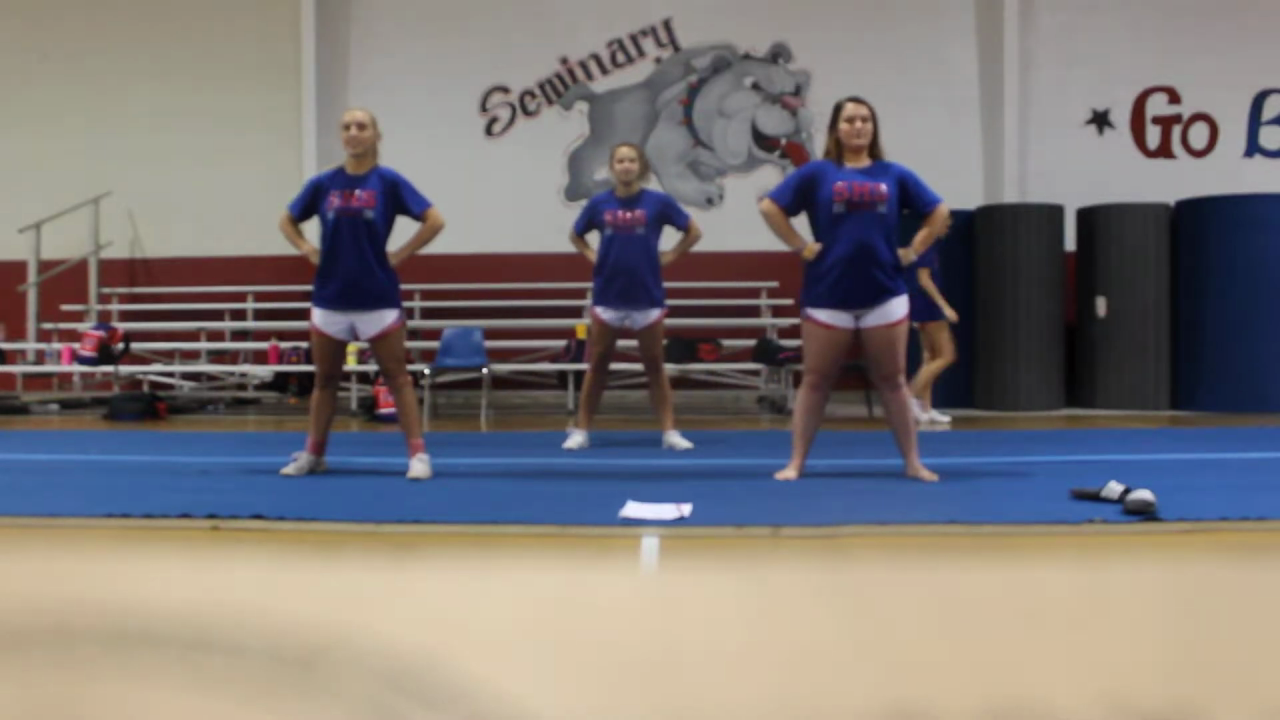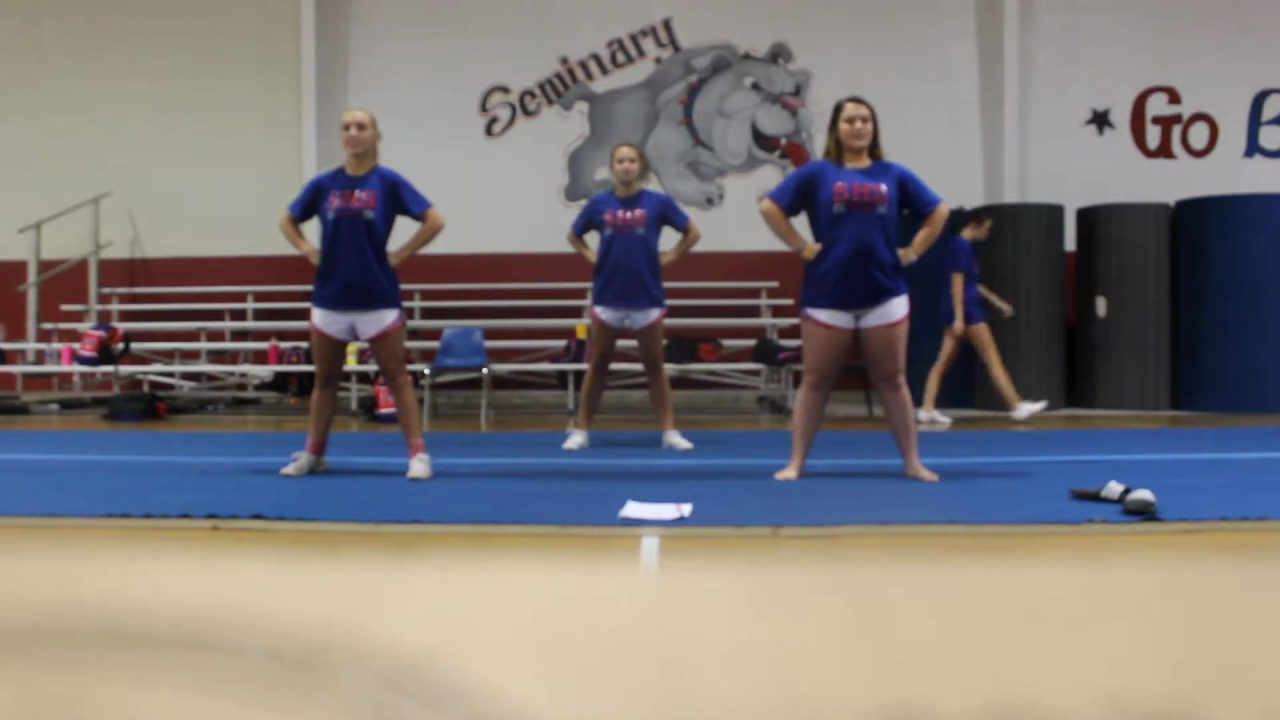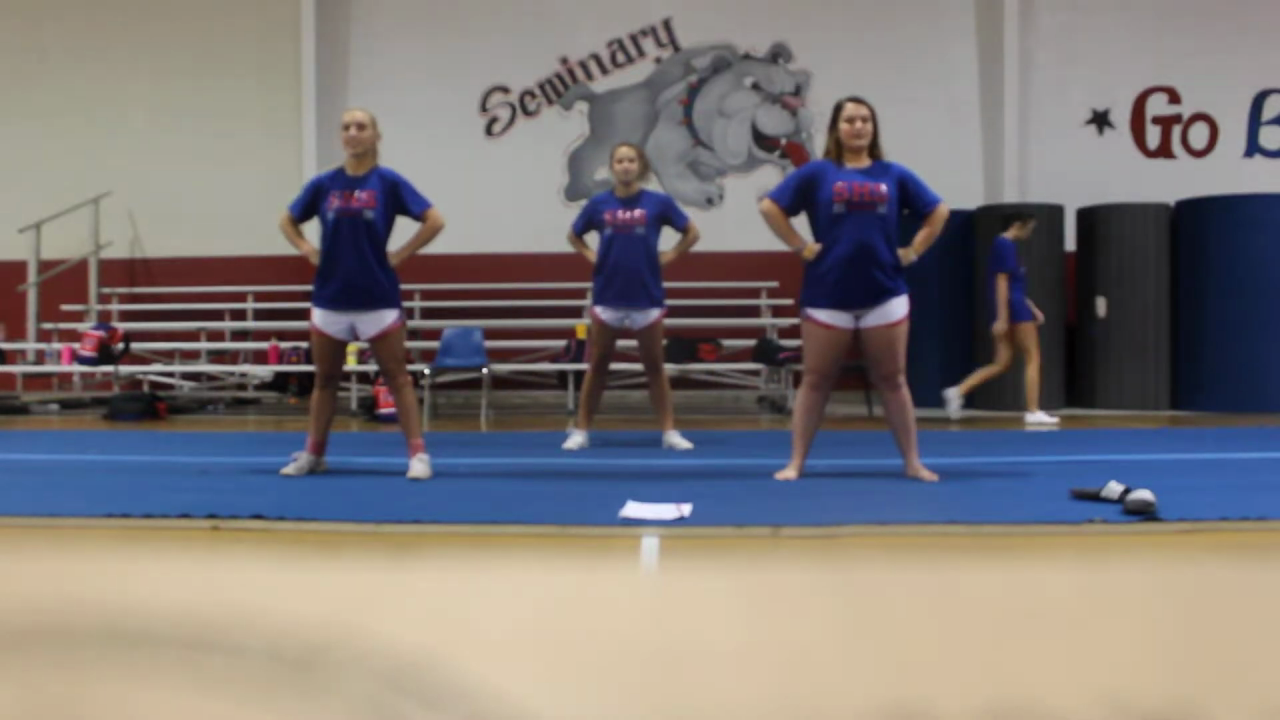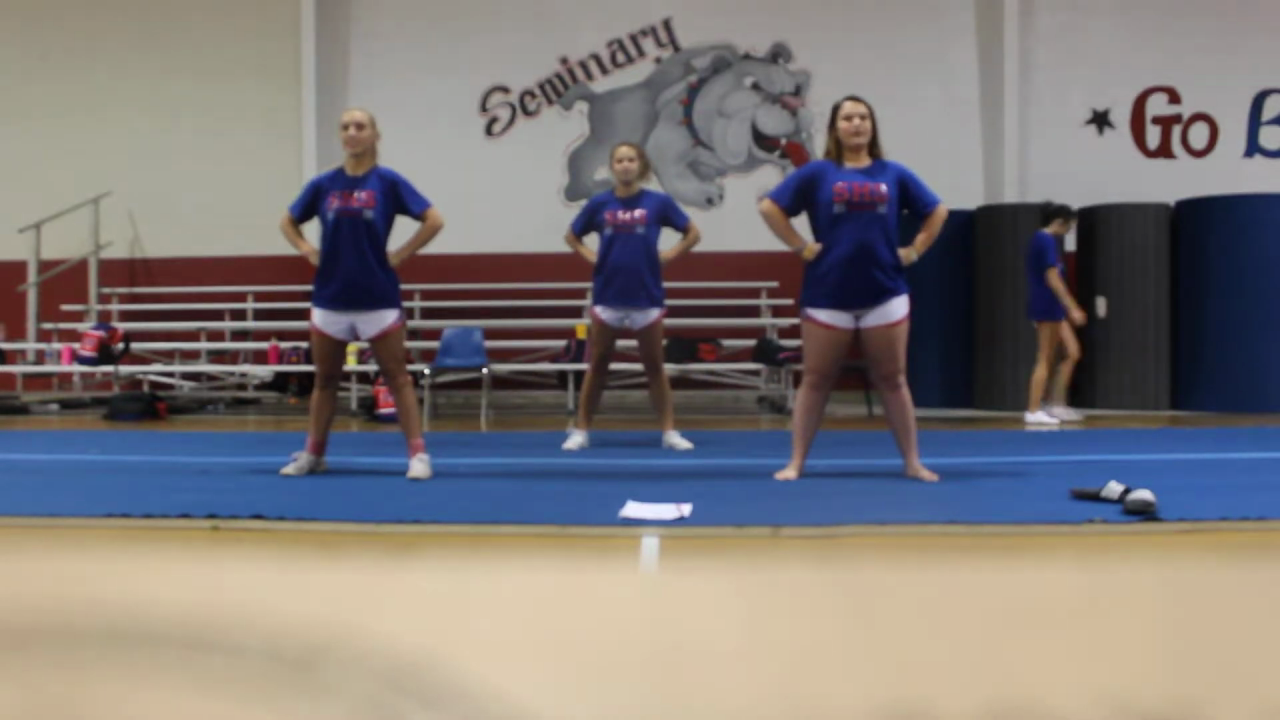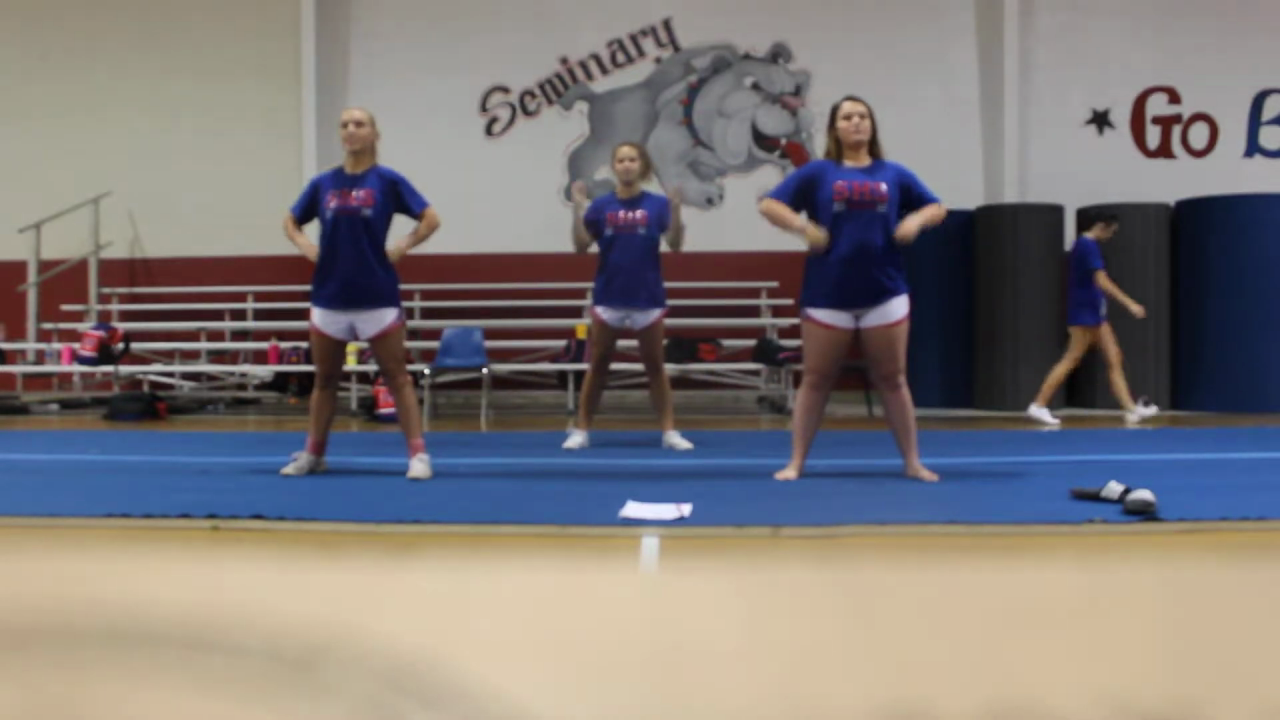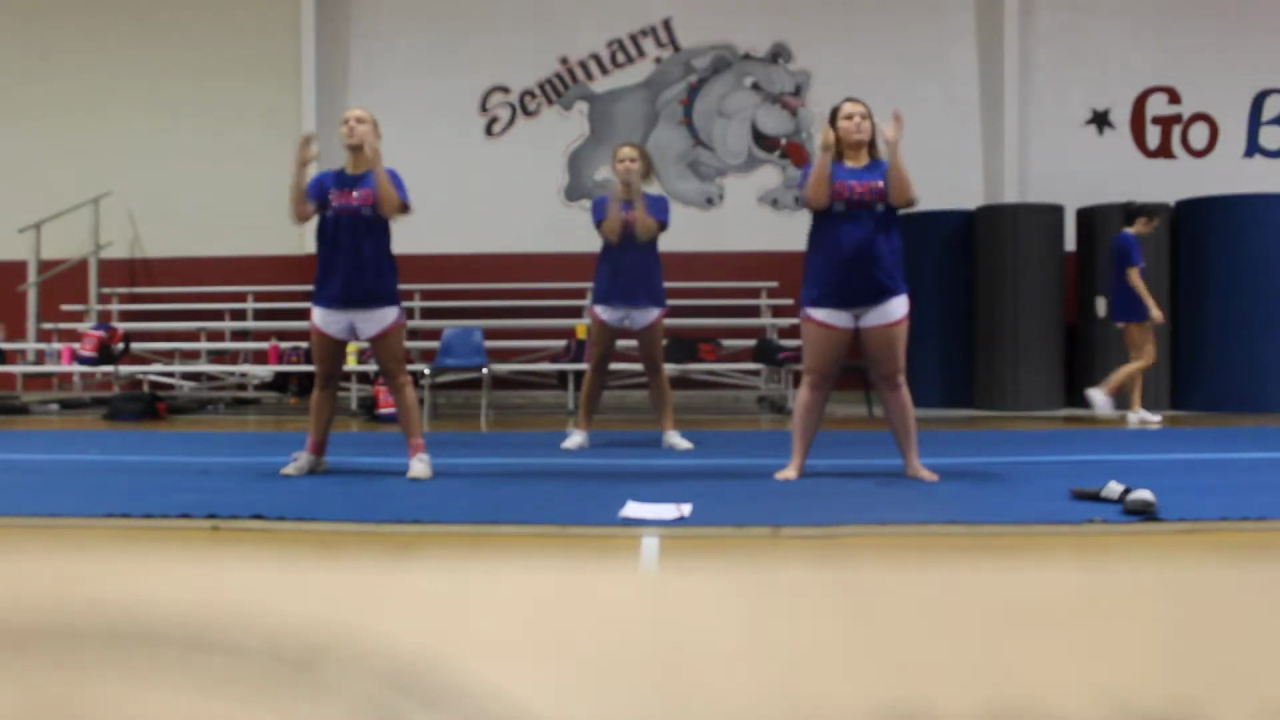
dt=0.2s
person 1, frame 1
left shoulder: (894, 174)
right shoulder: (817, 173)
left elbow: (938, 212)
right elbow: (769, 207)
left wrist: (912, 252)
right wrist: (801, 247)
left hip: (885, 295)
right hip: (828, 295)
left knee: (892, 381)
right knee: (816, 381)
left ankle: (913, 462)
right ankle: (796, 462)
person 1, frame 2
left shoulder: (894, 175)
right shoulder: (817, 173)
left elbow: (938, 212)
right elbow: (770, 207)
left wrist: (912, 252)
right wrist: (801, 247)
left hip: (884, 294)
right hip: (828, 295)
left knee: (892, 381)
right knee: (816, 381)
left ankle: (913, 462)
right ankle: (796, 462)
person 1, frame 3
left shoulder: (894, 175)
right shoulder: (816, 173)
left elbow: (938, 212)
right elbow: (769, 207)
left wrist: (912, 252)
right wrist: (801, 248)
left hip: (884, 294)
right hip: (827, 295)
left knee: (892, 381)
right knee: (816, 381)
left ankle: (913, 462)
right ankle: (795, 462)
person 1, frame 4
left shoulder: (894, 174)
right shoulder: (817, 173)
left elbow: (937, 212)
right elbow: (769, 207)
left wrist: (913, 252)
right wrist: (802, 248)
left hip: (885, 294)
right hip: (827, 295)
left knee: (892, 381)
right knee: (816, 381)
left ankle: (913, 462)
right ankle: (796, 462)
person 1, frame 5
left shoulder: (892, 172)
right shoulder: (816, 172)
left elbow: (938, 209)
right elbow: (769, 205)
left wrist: (915, 221)
right wrist: (803, 227)
left hip: (885, 294)
right hip: (828, 295)
left knee: (893, 381)
right knee: (816, 381)
left ankle: (913, 462)
right ankle: (796, 463)
person 1, frame 6
left shoulder: (887, 166)
right shoulder: (821, 165)
left elbow: (905, 199)
right elbow: (815, 200)
left wrist: (893, 148)
right wrist: (826, 150)
left hip: (884, 293)
right hip: (826, 294)
left knee: (892, 380)
right knee: (816, 380)
left ankle: (912, 462)
right ankle: (795, 462)
person 2, frame 1
left shoulder: (389, 182)
right shoulder: (323, 183)
left elbow: (434, 220)
right elbow: (287, 221)
left wrist: (399, 255)
right wrist: (309, 251)
left hip: (378, 298)
right hip: (330, 298)
left knee: (397, 377)
right knee: (325, 379)
left ankle: (418, 454)
right ankle: (312, 453)
person 2, frame 2
left shoulder: (389, 182)
right shoulder: (323, 184)
left elbow: (434, 221)
right elbow: (288, 221)
left wrist: (400, 255)
right wrist: (309, 251)
left hip: (378, 298)
right hip: (330, 298)
left knee: (397, 377)
right knee: (325, 379)
left ankle: (418, 453)
right ankle: (312, 453)
person 2, frame 3
left shoulder: (389, 182)
right shoulder: (323, 184)
left elbow: (434, 221)
right elbow: (288, 221)
left wrist: (400, 255)
right wrist: (309, 251)
left hip: (378, 298)
right hip: (330, 298)
left knee: (397, 378)
right knee: (325, 380)
left ankle: (418, 454)
right ankle: (312, 453)
person 2, frame 4
left shoulder: (389, 182)
right shoulder: (323, 184)
left elbow: (434, 220)
right elbow: (288, 222)
left wrist: (400, 255)
right wrist: (308, 252)
left hip: (378, 298)
right hip: (330, 298)
left knee: (397, 378)
right knee: (325, 380)
left ankle: (418, 454)
right ankle: (312, 453)
person 2, frame 5
left shoulder: (388, 180)
right shoulder: (322, 183)
left elbow: (429, 220)
right elbow: (291, 223)
left wrist: (400, 248)
right wrist: (305, 245)
left hip: (377, 298)
right hip: (329, 297)
left knee: (396, 377)
right knee: (324, 380)
left ankle: (418, 454)
right ankle: (312, 453)
person 2, frame 6
left shoulder: (385, 174)
right shoulder: (326, 179)
left elbow: (394, 210)
right elbow: (300, 214)
left wrist: (375, 160)
right wrist: (300, 167)
left hip: (378, 297)
right hip: (330, 296)
left knee: (397, 377)
right knee: (324, 379)
left ankle: (418, 454)
right ankle: (313, 453)
person 3, frame 1
left shoulder: (659, 202)
right shoulder: (598, 203)
left elbow: (693, 232)
right elbow: (576, 235)
left wrist: (668, 256)
right wrist: (593, 256)
left hip: (647, 298)
right hip: (607, 298)
left knee: (654, 367)
right knee: (597, 366)
left ankle: (669, 431)
right ankle: (580, 430)
person 3, frame 2
left shoulder: (658, 202)
right shoulder: (598, 203)
left elbow: (692, 233)
right elbow: (574, 236)
left wrist: (668, 257)
right wrist: (592, 257)
left hip: (646, 297)
right hip: (607, 297)
left knee: (654, 367)
right knee: (597, 366)
left ankle: (670, 432)
right ankle: (580, 431)
person 3, frame 3
left shoulder: (658, 202)
right shoulder: (598, 203)
left elbow: (692, 233)
right elbow: (574, 236)
left wrist: (667, 257)
right wrist: (593, 257)
left hip: (646, 297)
right hip: (607, 297)
left knee: (655, 367)
right knee: (597, 366)
left ankle: (670, 432)
right ankle: (580, 431)
person 3, frame 4
left shoulder: (658, 202)
right shoulder: (599, 203)
left elbow: (693, 234)
right elbow: (572, 237)
left wrist: (669, 254)
right wrist: (591, 255)
left hip: (646, 297)
right hip: (607, 296)
left knee: (654, 367)
right knee: (597, 366)
left ankle: (669, 432)
right ankle: (579, 431)
person 3, frame 5
left shoulder: (658, 203)
right shoulder: (601, 204)
left elbow: (675, 245)
right elbow: (581, 246)
left wrist: (675, 208)
right wrist: (579, 210)
left hip: (647, 297)
right hip: (608, 296)
left knee: (655, 367)
right knee: (597, 366)
left ankle: (670, 432)
right ankle: (580, 430)
person 3, frame 6
left shoulder: (656, 202)
right shoulder: (603, 203)
left elbow: (644, 233)
right elbow: (612, 235)
left wrist: (636, 195)
right wrist: (617, 196)
left hip: (647, 296)
right hip: (608, 295)
left knee: (655, 366)
right knee: (597, 366)
left ankle: (670, 431)
right ankle: (580, 430)
person 4, frame 1
right shoulder: (927, 251)
right elbow: (923, 279)
left wrist: (941, 307)
right wrist: (945, 306)
left hip: (927, 312)
right hip: (927, 313)
left knee: (929, 359)
right knee: (947, 357)
left ankle: (926, 409)
right ankle: (912, 395)
person 4, frame 2
left shoulder: (959, 245)
right shoulder: (962, 246)
right elbow: (957, 283)
left wrist: (997, 302)
right wrist: (959, 317)
left hip: (960, 311)
right hip: (966, 311)
left knee: (944, 361)
right knee: (992, 359)
left ankle: (927, 409)
right ankle: (1018, 406)
person 4, frame 3
left shoulder: (1002, 244)
right shoulder: (1006, 245)
right elbow: (1002, 283)
left wrist: (1033, 307)
right wrist: (1001, 317)
left hip: (1016, 309)
right hip: (1013, 310)
left knee: (1001, 364)
right knee: (1033, 359)
left ankle: (958, 391)
right ankle: (1033, 412)
person 4, frame 4
left shoulder: (1041, 239)
right shoulder: (1046, 241)
right elbow: (1052, 279)
right wrist: (1073, 308)
left hip: (1050, 307)
right hip: (1047, 307)
left knee: (1073, 354)
right knee: (1045, 360)
left ankle: (1056, 404)
right ankle: (1034, 411)
person 4, frame 5
left shoulder: (1083, 245)
right shoulder: (1088, 246)
right elbow: (1101, 281)
left wrist: (1075, 319)
right wrist: (1130, 303)
left hip: (1089, 312)
right hip: (1085, 313)
left knee: (1115, 360)
right knee: (1070, 362)
left ankle: (1131, 409)
right ankle: (1038, 406)
person 4, frame 6
left shoulder: (1122, 239)
right shoulder: (1129, 240)
right elbow: (1133, 277)
right wrist: (1152, 306)
left hip: (1125, 308)
right hip: (1132, 308)
left knee: (1140, 358)
right knee: (1146, 358)
left ankle: (1135, 410)
right ankle: (1101, 391)
